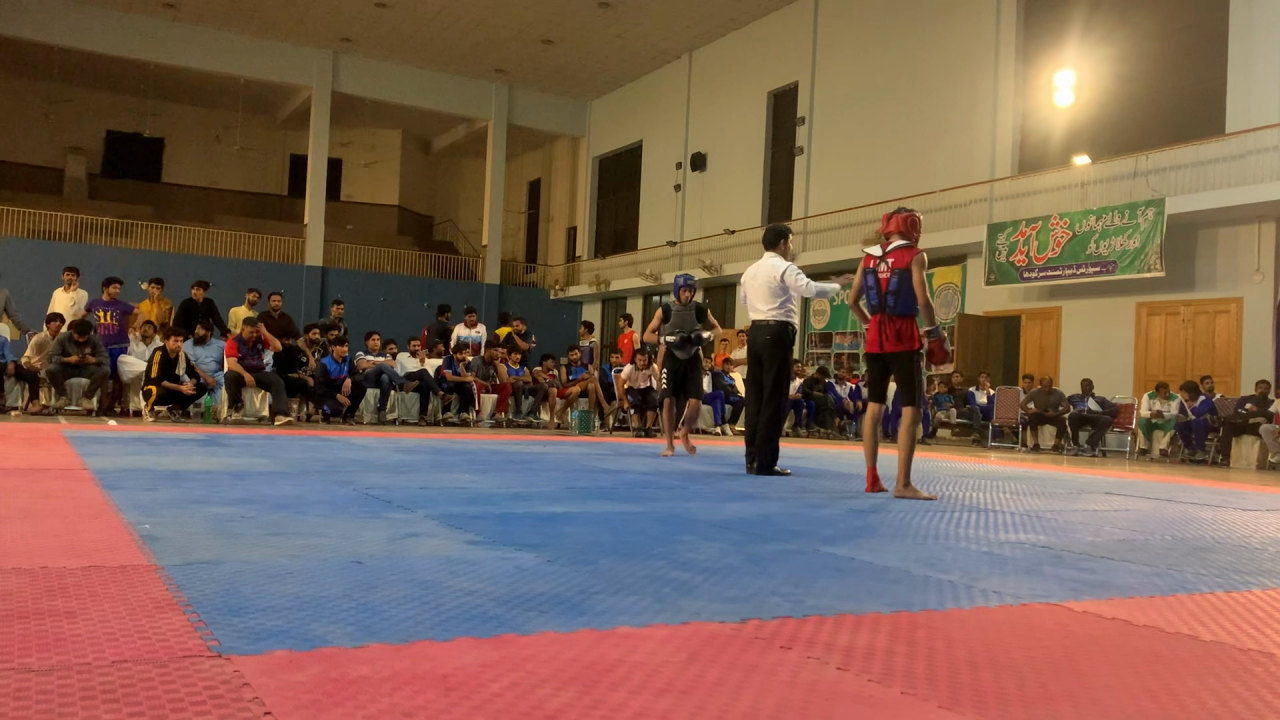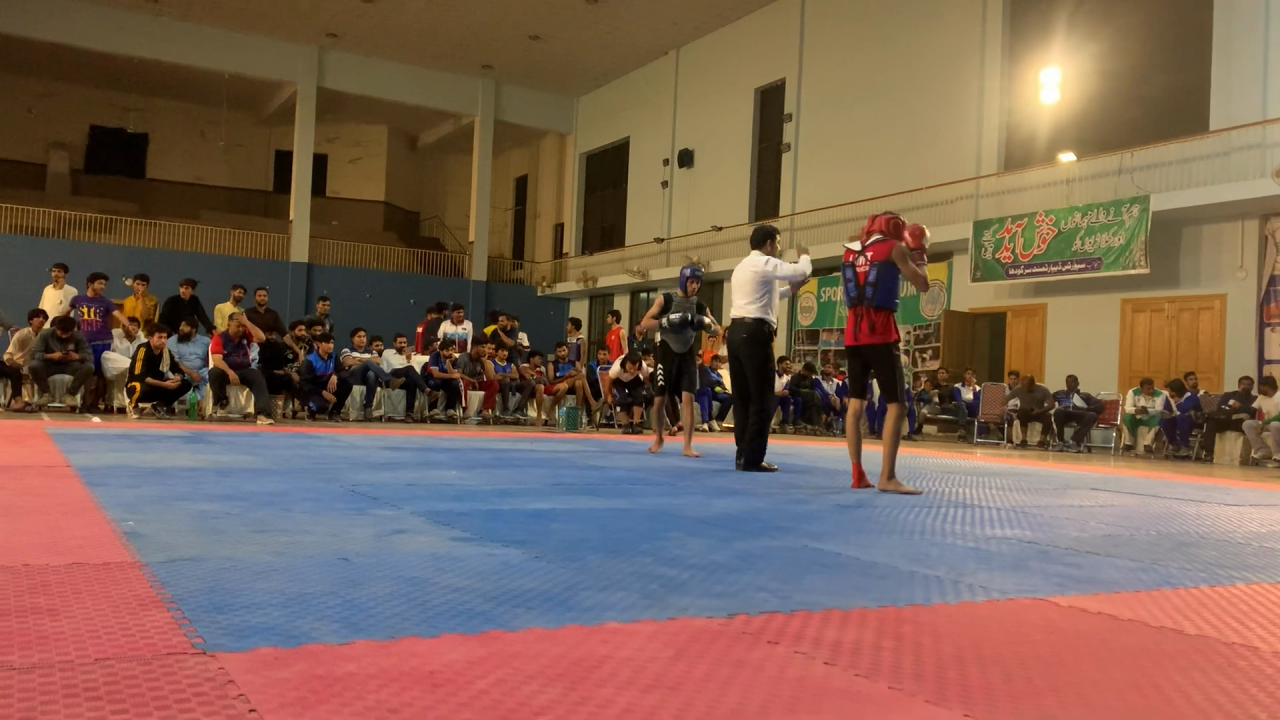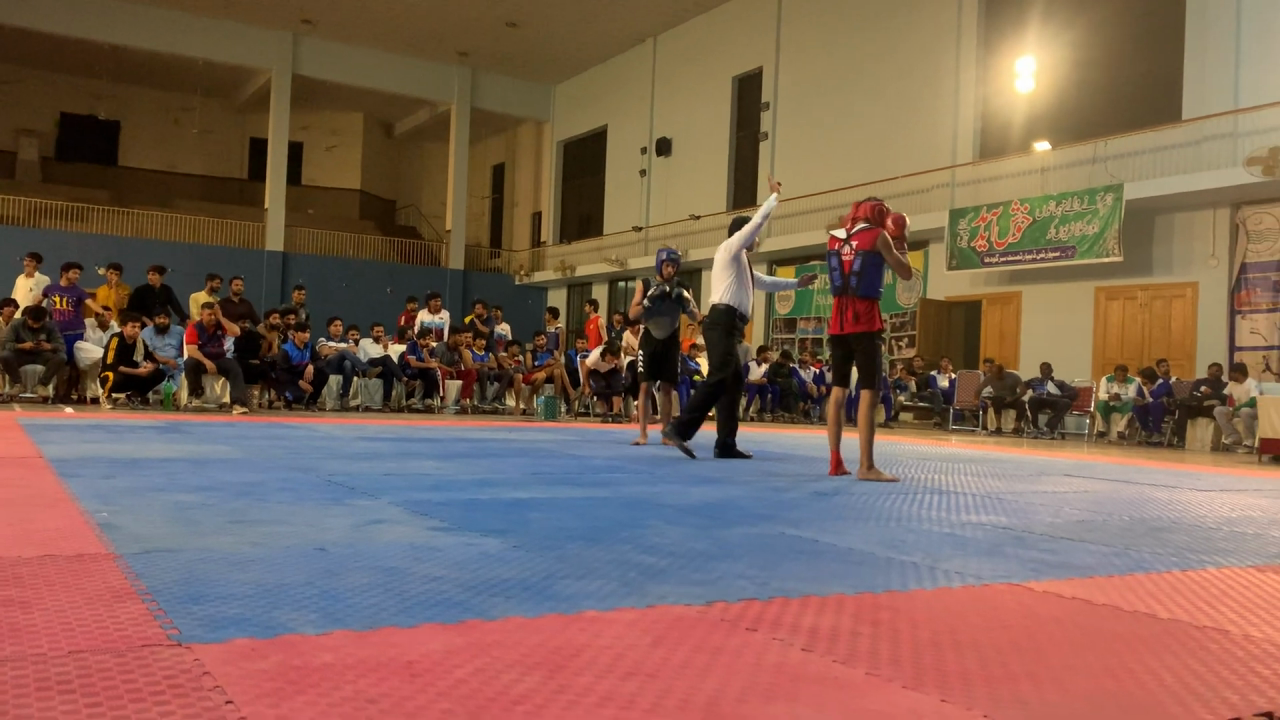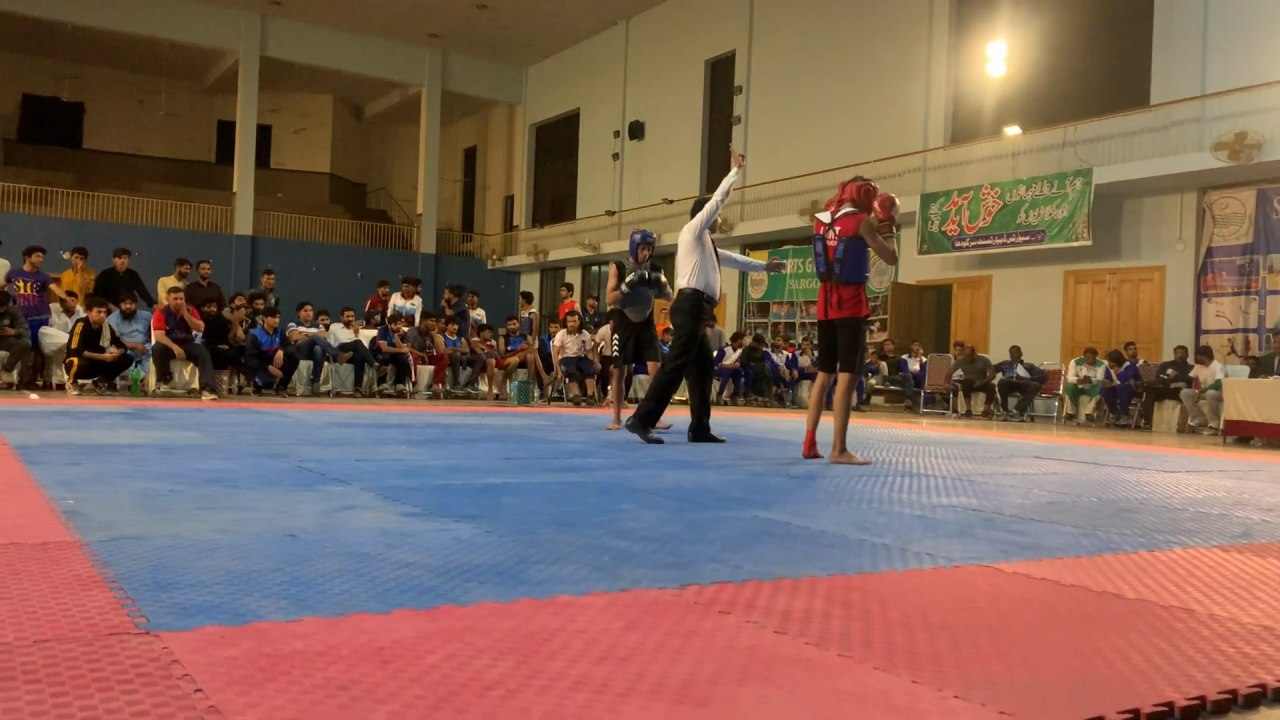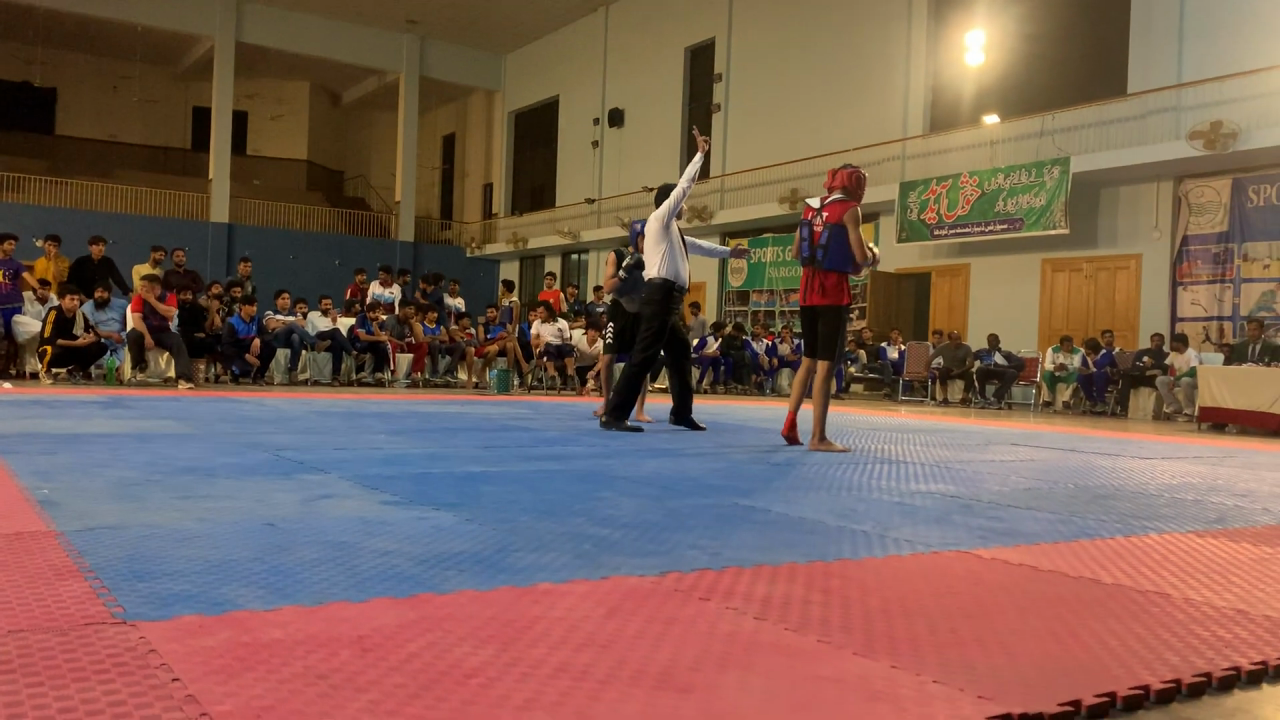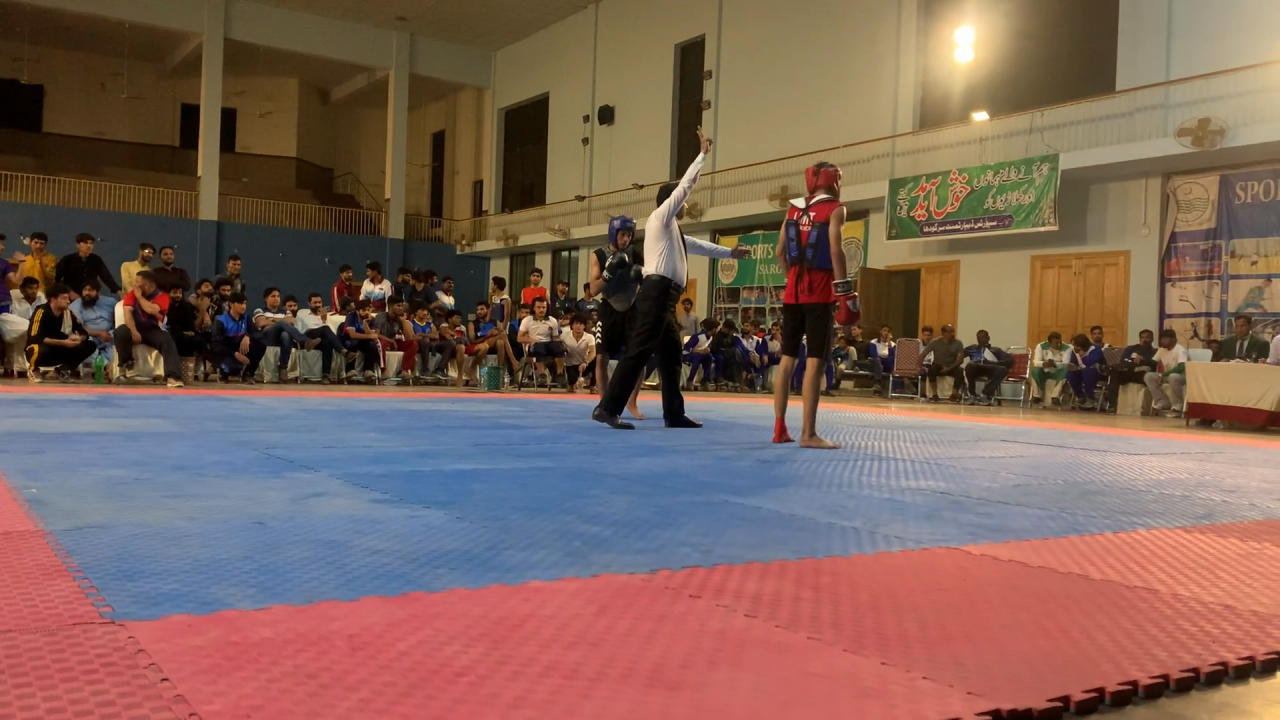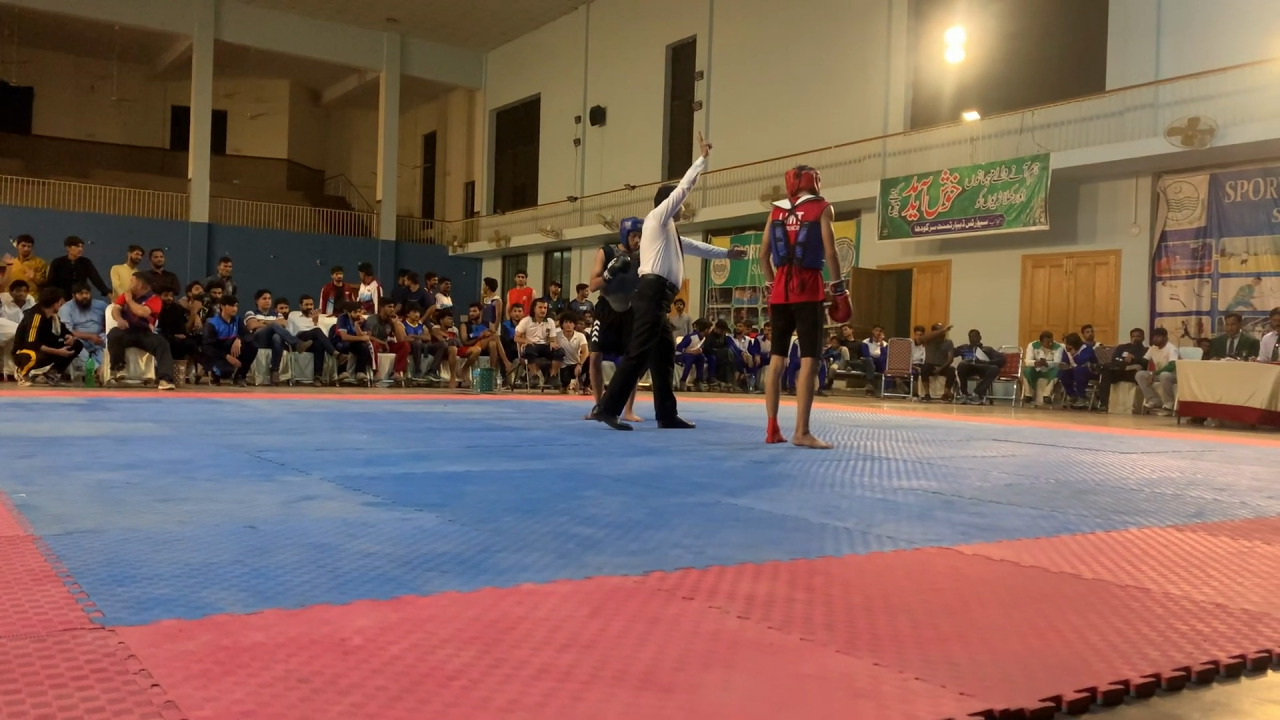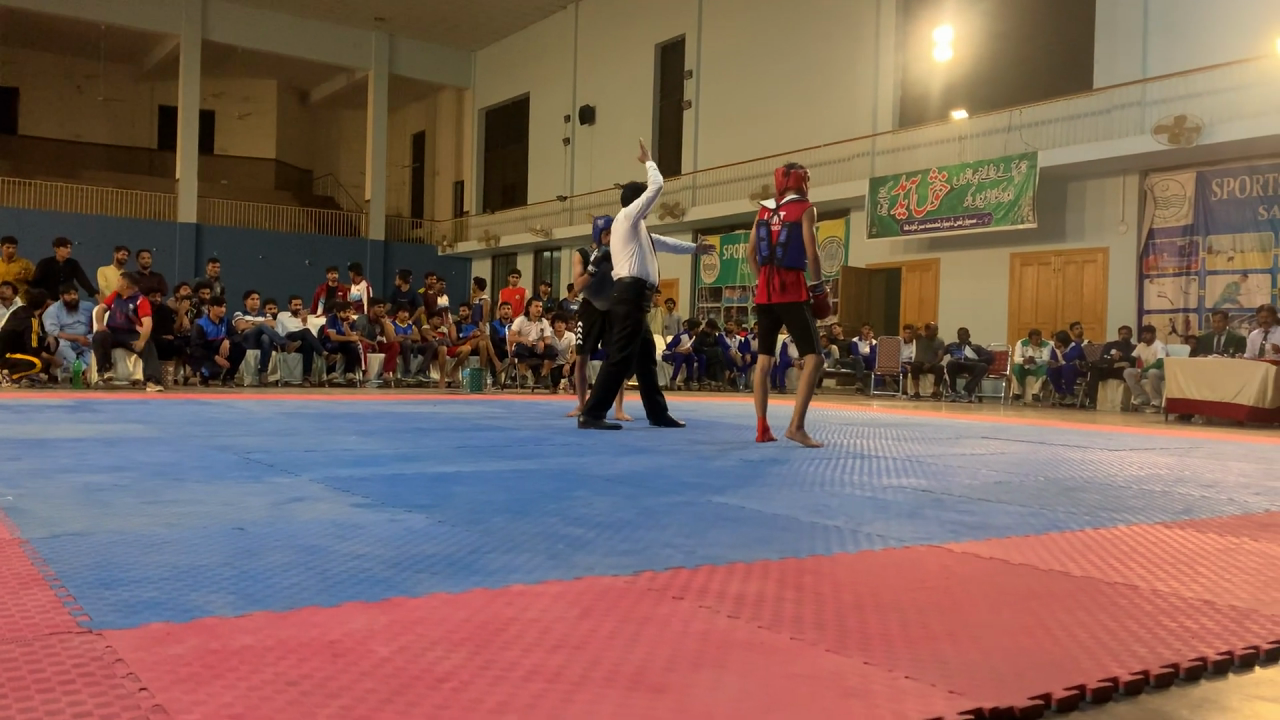
dt=0.4s
person 1, frame 1
left shoulder: (869, 256)
right shoulder: (914, 255)
left elbow: (852, 300)
right elbow: (922, 301)
right wrist: (934, 333)
left hip: (876, 337)
right hip: (903, 339)
left knee: (874, 407)
right knee: (910, 411)
left ankle: (872, 479)
right ankle: (903, 483)
person 1, frame 2
left shoulder: (850, 251)
right shoulder: (893, 248)
right elbow: (922, 284)
right wrist: (917, 254)
left hip: (854, 331)
right hip: (880, 332)
left knee: (856, 403)
right knee: (896, 405)
left ankle: (858, 475)
right ankle: (887, 477)
person 1, frame 3
left shoulder: (834, 238)
right shoulder: (877, 236)
right elbow: (906, 273)
right wrist: (899, 242)
left hip: (838, 319)
right hip: (865, 321)
left knee: (838, 390)
right knee: (869, 393)
left ankle: (835, 462)
right ankle: (866, 466)
person 1, frame 4
left shoulder: (821, 221)
right shoulder: (862, 221)
right elbow: (890, 259)
right wrist: (887, 226)
left hip: (825, 304)
right hip: (851, 305)
left knee: (824, 375)
right knee: (847, 377)
left ankle: (809, 443)
right ankle: (838, 449)
person 1, frame 5
left shoulder: (810, 207)
right shoulder: (849, 210)
left elbow: (797, 251)
right elbow: (860, 258)
right wrist: (869, 257)
left hip: (808, 290)
right hip: (833, 292)
left knee: (808, 360)
right knee: (826, 364)
left ankle: (790, 422)
right ankle: (818, 437)
person 1, frame 6
left shoulder: (794, 208)
right shoulder: (835, 209)
left elbow: (780, 251)
right elbow: (834, 251)
right wrist: (844, 291)
left hip: (793, 290)
right hip: (820, 291)
left knee: (787, 360)
right knee: (815, 363)
left ankle: (779, 429)
right ankle: (808, 433)
person 1, frame 7
left shoulder: (777, 210)
right shoulder: (822, 208)
left elbow: (763, 253)
right elbow: (829, 252)
right wrist: (839, 289)
left hip: (780, 290)
right hip: (808, 290)
left knee: (777, 360)
right knee: (809, 361)
left ankle: (772, 429)
right ankle: (801, 431)
person 1, frame 8
left shoulder: (763, 210)
right shoulder: (805, 208)
left elbow: (751, 253)
right elbow: (811, 253)
right wrist: (819, 287)
left hip: (765, 291)
right hip: (792, 290)
left knee: (764, 359)
right knee: (813, 357)
left ankle: (762, 428)
right ankle: (796, 426)
person 2, frame 1
left shoulder: (750, 271)
right shoulder: (784, 268)
left elbow: (744, 299)
right elbow: (812, 289)
right wrist: (837, 286)
left hip: (756, 333)
right hip: (778, 334)
left knee: (756, 398)
right knee: (774, 400)
left ankle: (754, 459)
right ankle: (764, 462)
person 2, frame 2
left shoulder: (741, 268)
right shoulder: (765, 263)
right elbow: (801, 271)
left wrist: (789, 289)
right wrist: (804, 257)
left hip: (737, 331)
right hip: (755, 333)
left knee: (743, 397)
right knee: (761, 398)
left ankle: (744, 455)
right ankle: (752, 457)
person 2, frame 3
left shoulder: (740, 263)
right shoulder: (731, 248)
left elbow: (765, 282)
right elbow: (758, 221)
left wrist: (797, 283)
right wrist: (774, 195)
left hip: (725, 323)
right hip: (724, 321)
left knee: (731, 382)
right knee: (719, 379)
left ankle: (726, 444)
right ankle: (679, 427)
person 2, frame 4
left shoulder: (707, 245)
right shoulder: (693, 231)
left elbow: (734, 260)
right elbow: (717, 199)
left wrist: (765, 266)
right wrist: (736, 169)
left hip: (697, 309)
right hip: (691, 307)
left knee: (702, 368)
right knee: (676, 365)
left ankle: (700, 428)
right ankle: (641, 420)
person 2, frame 5
left shoulder: (671, 231)
right shoulder: (659, 220)
left elbow: (697, 246)
right elbow: (684, 185)
left wrist: (728, 252)
right wrist: (700, 153)
left hip: (666, 298)
right hip: (661, 295)
left knee: (680, 353)
right knee: (644, 356)
left ankle: (682, 413)
right ankle: (614, 414)
person 2, frame 6
left shoulder: (672, 230)
right shoulder: (661, 218)
left elbow: (698, 245)
right elbow: (685, 186)
left wrist: (729, 252)
right wrist: (703, 154)
left hip: (662, 295)
right hip: (657, 292)
left knee: (671, 355)
right knee: (639, 351)
left ankle: (674, 414)
right ankle: (607, 408)
person 2, frame 7
left shoulder: (669, 232)
right shoulder: (658, 217)
left elbow: (695, 246)
right elbow: (683, 187)
left wrist: (726, 253)
right wrist: (702, 158)
left hip: (657, 295)
right hip: (653, 292)
left knee: (663, 355)
right knee: (639, 353)
left ankle: (667, 415)
right ankle: (607, 408)
person 2, frame 8
left shoulder: (635, 228)
right shoulder: (628, 216)
left elbow: (662, 243)
right elbow: (655, 187)
left wrist: (695, 248)
right wrist: (649, 162)
left hip: (632, 295)
right hip: (631, 293)
left knee: (645, 354)
right knee: (621, 356)
left ankle: (657, 412)
right ankle: (591, 414)
person 3, frame 1
left shoulder: (701, 310)
right shoulder: (664, 310)
left elbow: (717, 329)
right elbow: (647, 336)
left wrist: (706, 336)
right wrist: (666, 339)
left hip: (692, 360)
right hip: (672, 359)
left knee: (695, 404)
right knee: (669, 402)
left ankle: (684, 435)
right ankle: (669, 445)
person 3, frame 2
left shoulder: (699, 306)
right shoulder: (665, 299)
left elbow: (717, 331)
right elbow: (645, 322)
left wrist: (707, 324)
right wrist: (667, 321)
left hip: (687, 355)
right hip: (667, 353)
left knee: (688, 399)
right knee: (660, 400)
left ankle: (687, 446)
right ankle: (658, 438)
person 3, frame 3
left shoulder: (682, 287)
right shoulder: (644, 285)
left elbow: (696, 317)
right elbow: (632, 314)
left wrist: (687, 303)
right wrist: (649, 300)
left hip: (671, 341)
right hip: (649, 339)
left knee: (667, 389)
right knee: (645, 387)
right ankle: (643, 434)
person 3, frame 4
left shoulder: (654, 270)
right shoulder: (618, 268)
left elbow: (670, 297)
right elbow: (609, 299)
left wrist: (663, 285)
right wrist: (628, 285)
left hip: (646, 324)
right hip: (623, 323)
left knee: (655, 369)
right knee: (618, 371)
right ankle: (616, 419)
person 3, frame 5
right shoulder: (616, 256)
right elbow: (607, 287)
right wrist: (625, 270)
left hip: (641, 314)
right hip: (618, 312)
right knee: (607, 360)
left ankle: (640, 411)
right ankle: (606, 402)
person 3, frame 6
left shoulder: (637, 254)
right shoulder: (598, 256)
right elbow: (593, 289)
left wrist: (642, 276)
right wrist: (610, 271)
left hip: (631, 310)
right hip: (609, 310)
right knee: (601, 358)
left ankle: (632, 403)
person 3, frame 7
right shoulder: (605, 253)
right elbow: (592, 286)
right wrist: (611, 272)
left hip: (629, 312)
right hip: (606, 310)
right knee: (595, 357)
left ankle: (628, 410)
right ankle: (598, 405)
person 3, frame 8
right shoulder: (582, 255)
right elbow: (578, 287)
right wrist: (594, 265)
left hip: (612, 310)
right hip: (590, 310)
right knee: (581, 360)
left ankle: (619, 409)
right ankle: (581, 405)
